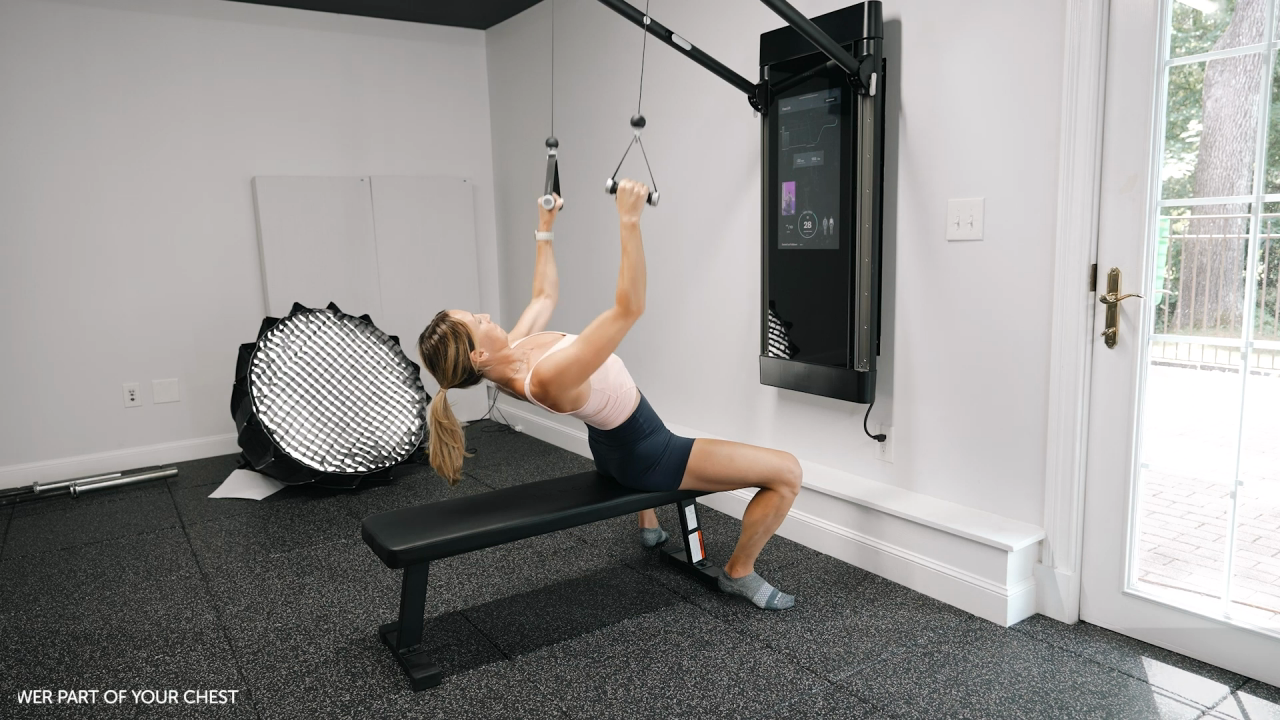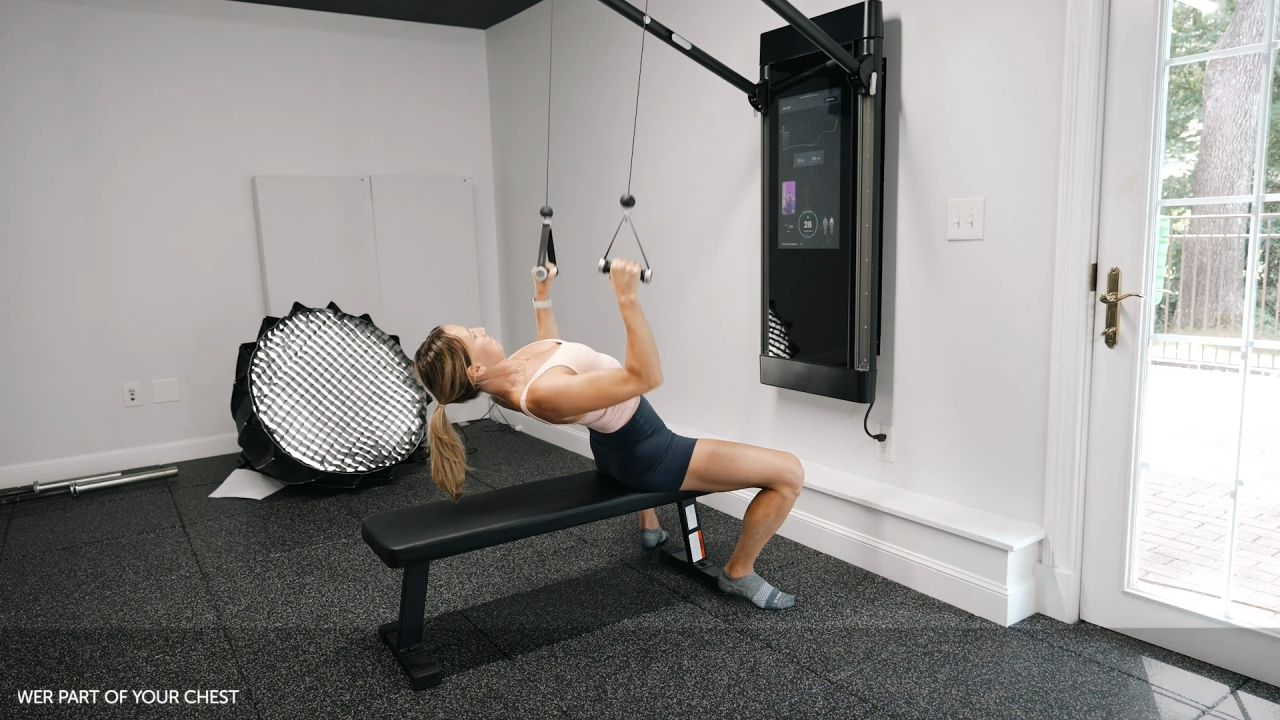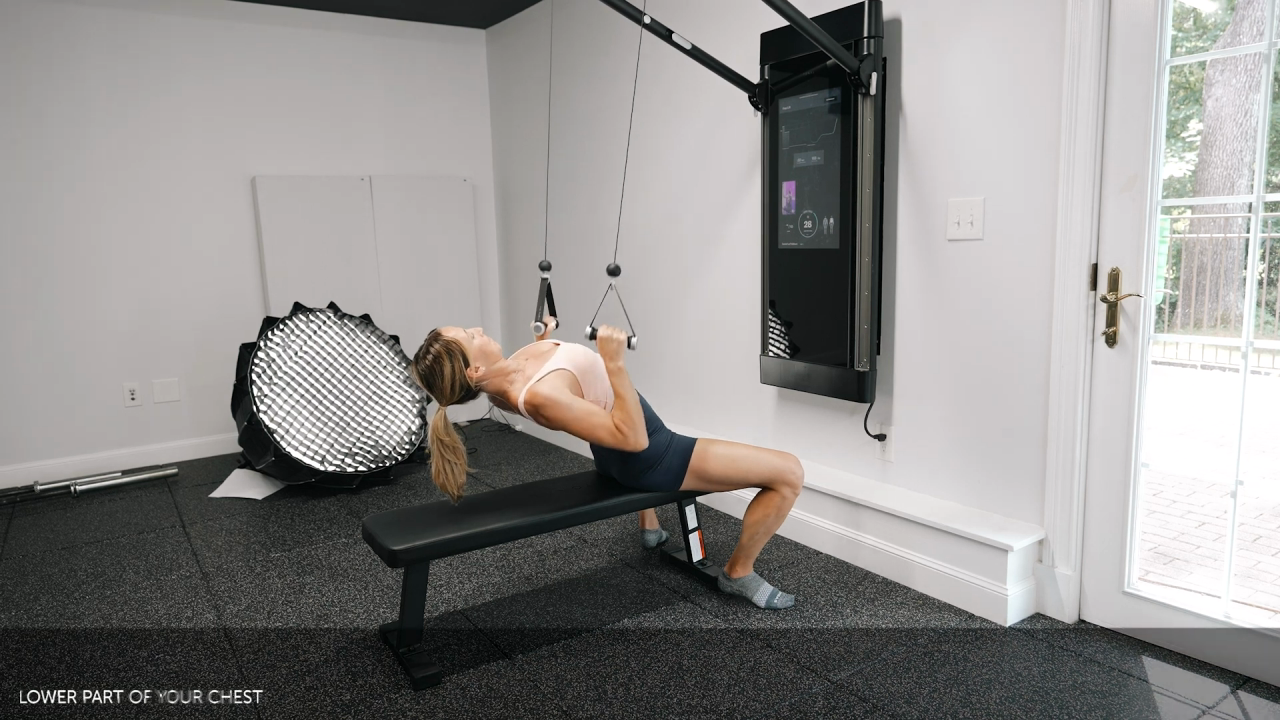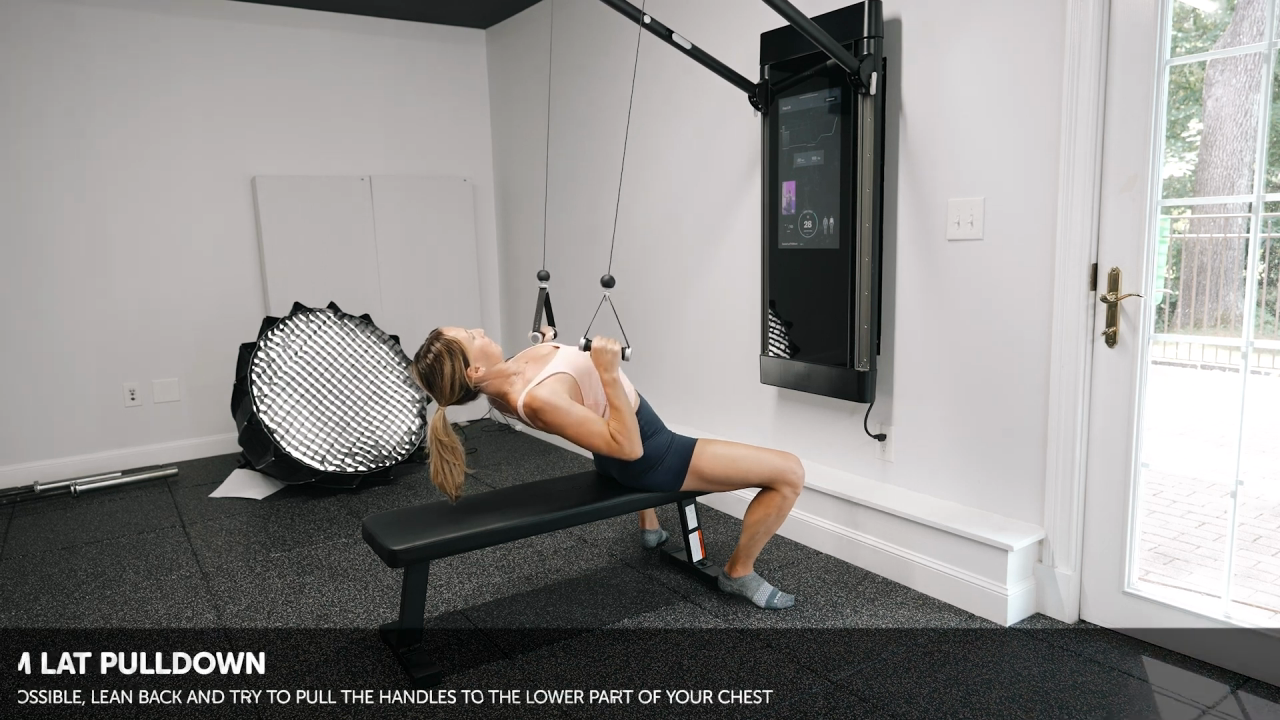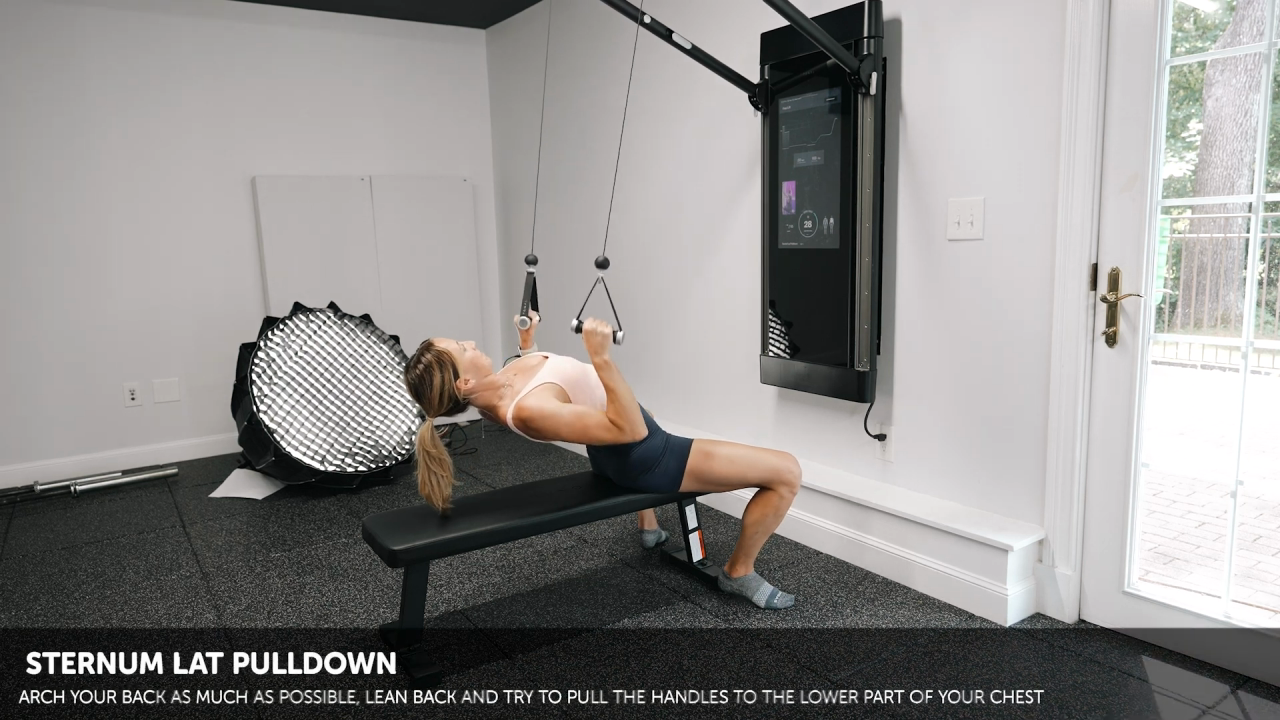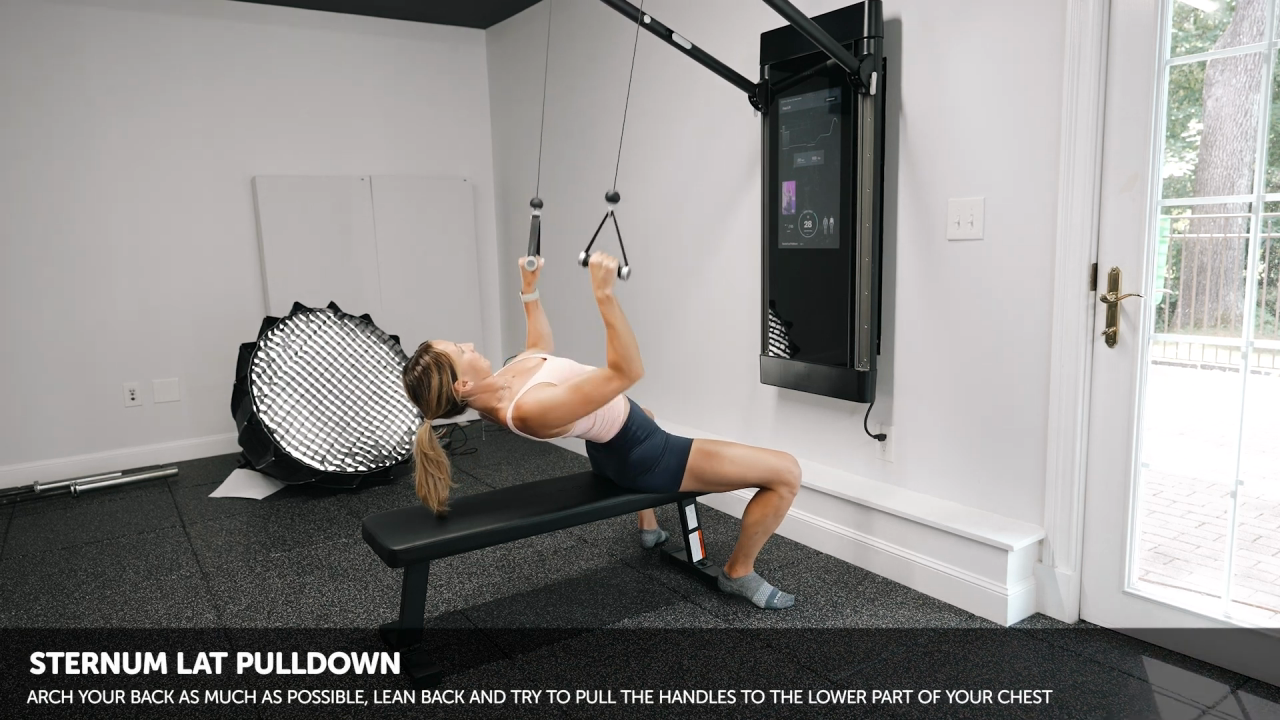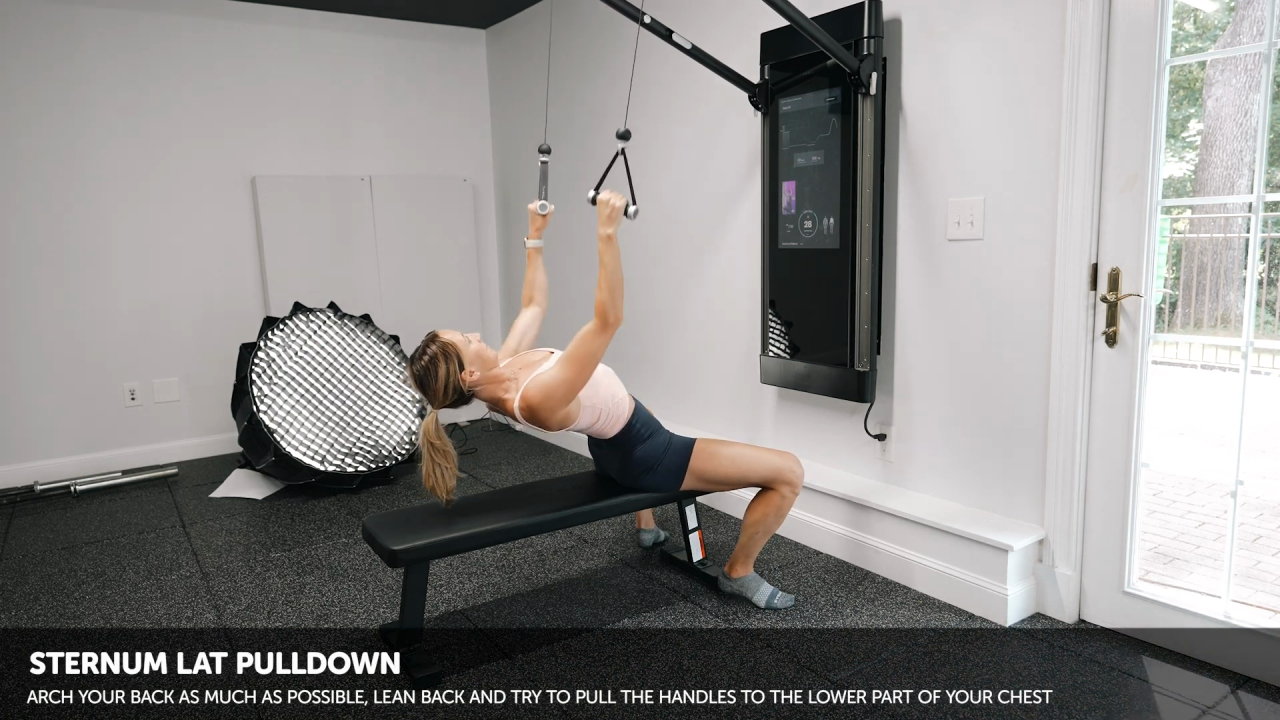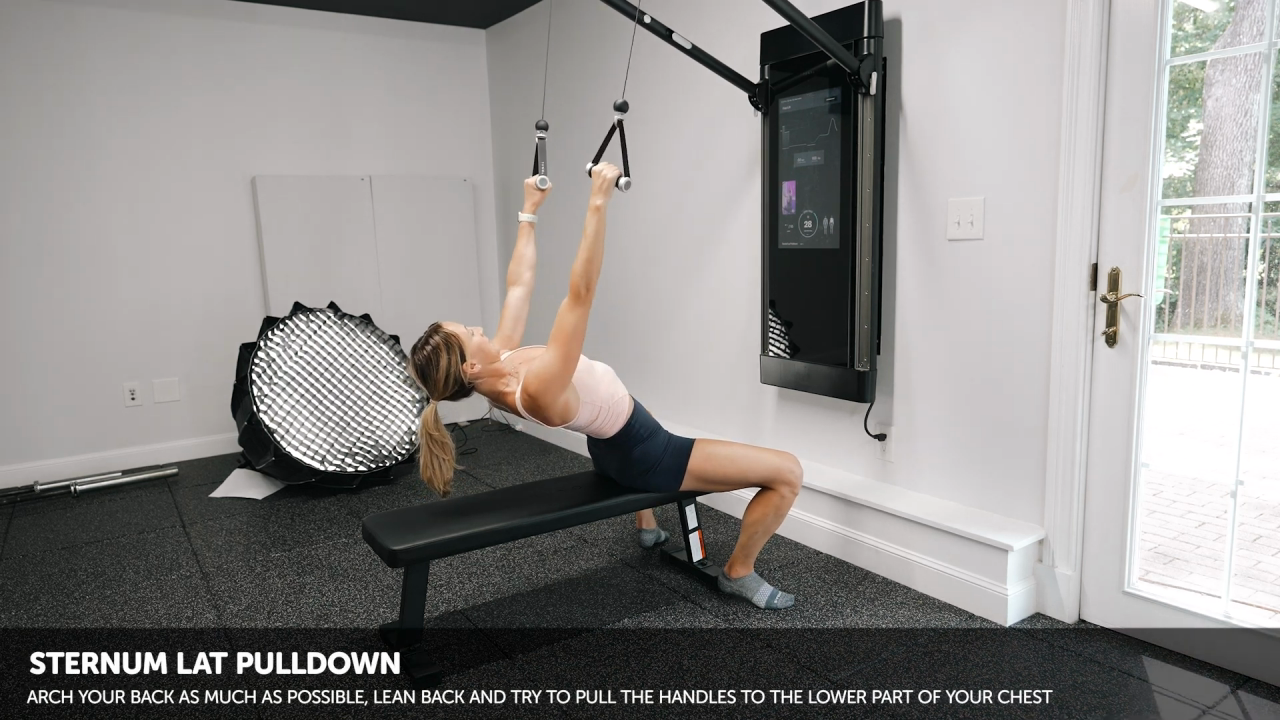
dt=0.4s
person 1, frame 1
left shoulder: (511, 354)
right shoulder: (547, 378)
left elbow: (544, 296)
right elbow: (628, 308)
left wrist: (545, 227)
right wrist: (629, 221)
left hip: (616, 445)
right hip: (643, 455)
right knee: (787, 472)
left ankle: (649, 525)
right ankle: (738, 574)
person 1, frame 2
left shoulder: (507, 377)
right shoulder: (543, 393)
left elbow: (547, 349)
right elbow: (646, 376)
left wrist: (542, 295)
right wrist: (627, 297)
left hip: (617, 444)
right hip: (645, 456)
right knee: (788, 472)
left ankle: (649, 526)
right ankle: (738, 574)
person 1, frame 3
left shoulder: (504, 380)
right shoulder: (539, 396)
right elbow: (635, 438)
left wrist: (542, 338)
right wrist: (614, 361)
left hip: (613, 451)
right hip: (648, 458)
right knee: (789, 473)
left ankle: (650, 525)
right ankle: (738, 575)
person 1, frame 4
left shoulder: (505, 382)
right shoulder: (537, 399)
right elbow: (630, 447)
left wrist: (540, 347)
right wrist: (608, 372)
left hip: (613, 453)
right hip: (649, 456)
right knee: (789, 473)
left ankle: (650, 527)
right ankle: (739, 573)
person 1, frame 5
left shoulder: (496, 391)
right shoulder: (527, 409)
right elbow: (631, 428)
left wrist: (526, 343)
right wrist: (601, 356)
left hip: (612, 452)
right hip: (642, 458)
right knee: (786, 472)
left ankle: (649, 526)
right ankle: (739, 573)
person 1, frame 6
left shoulder: (497, 389)
right shoulder: (528, 408)
left elbow: (539, 350)
right elbow: (628, 372)
left wrist: (528, 291)
right wrist: (604, 293)
left hip: (617, 448)
right hip: (644, 458)
left knee: (644, 408)
right knee: (786, 472)
left ankle: (648, 527)
right ankle: (738, 573)
person 1, frame 7
left shoulder: (501, 373)
right shoulder: (535, 399)
left elbow: (533, 305)
right elbow: (609, 320)
left wrist: (535, 237)
right wrist: (607, 233)
left hip: (616, 446)
right hip: (646, 457)
right knee: (788, 472)
left ankle: (646, 526)
right ankle: (739, 574)
person 1, frame 8
left shoulder: (500, 363)
right shoulder: (535, 391)
left elbow: (520, 283)
right elbow: (581, 293)
left wrist: (529, 210)
right wrist: (598, 202)
left hip: (615, 447)
right hip: (645, 458)
right knee: (787, 472)
left ankle: (647, 526)
right ankle: (738, 574)
